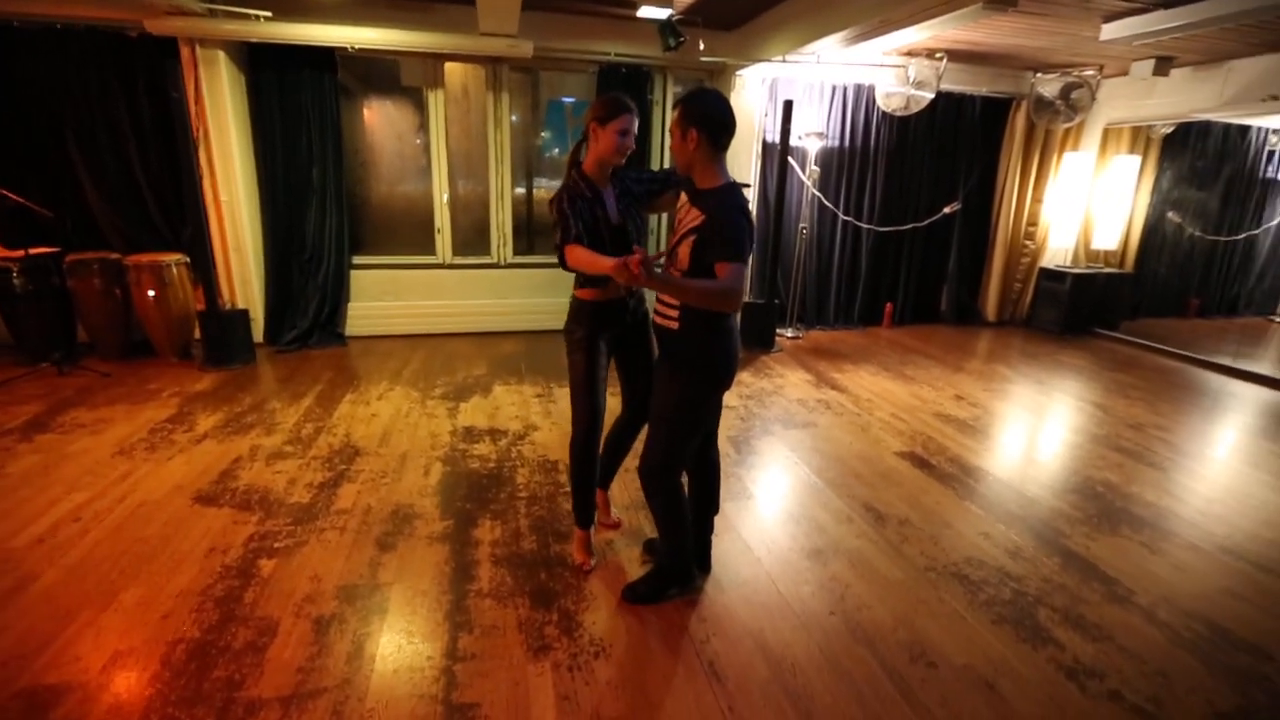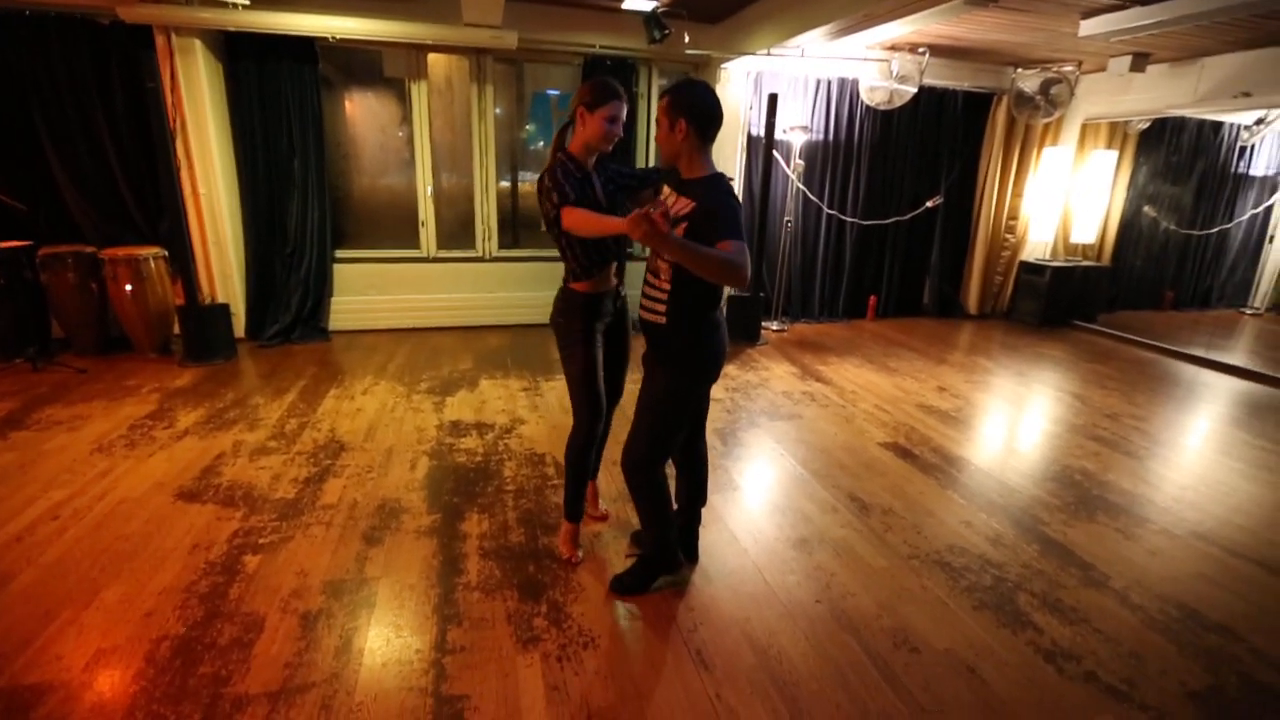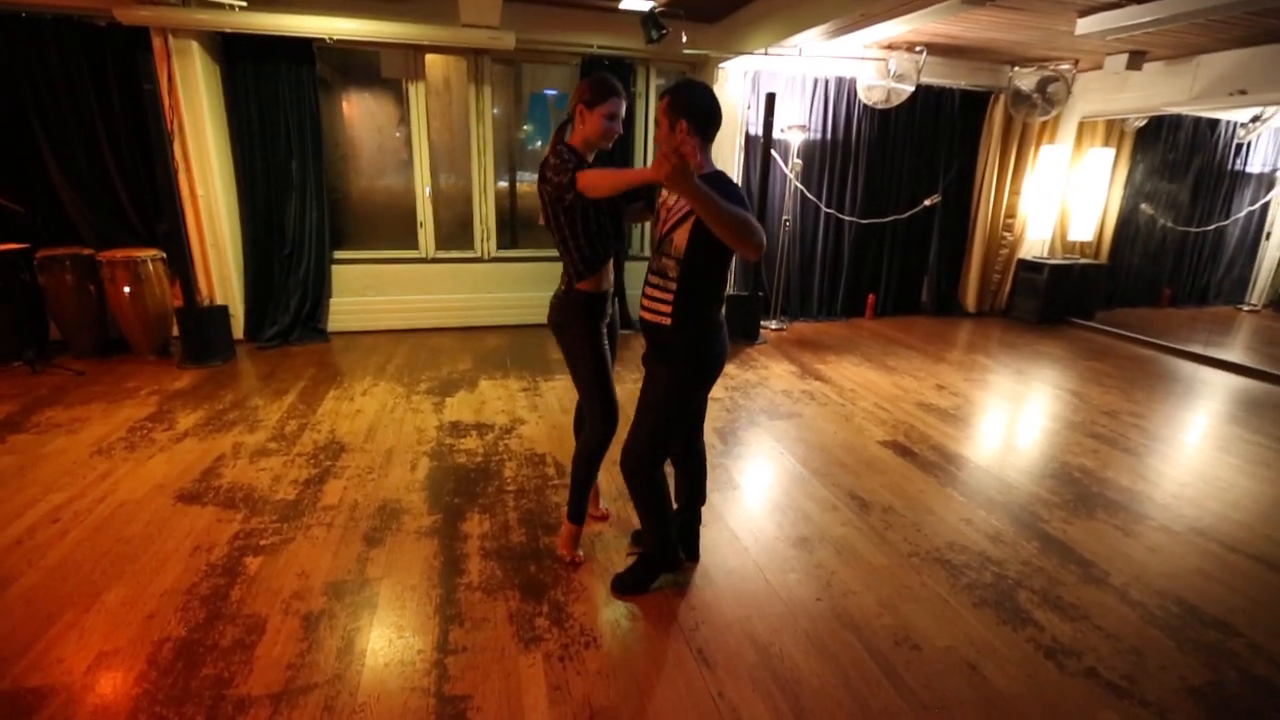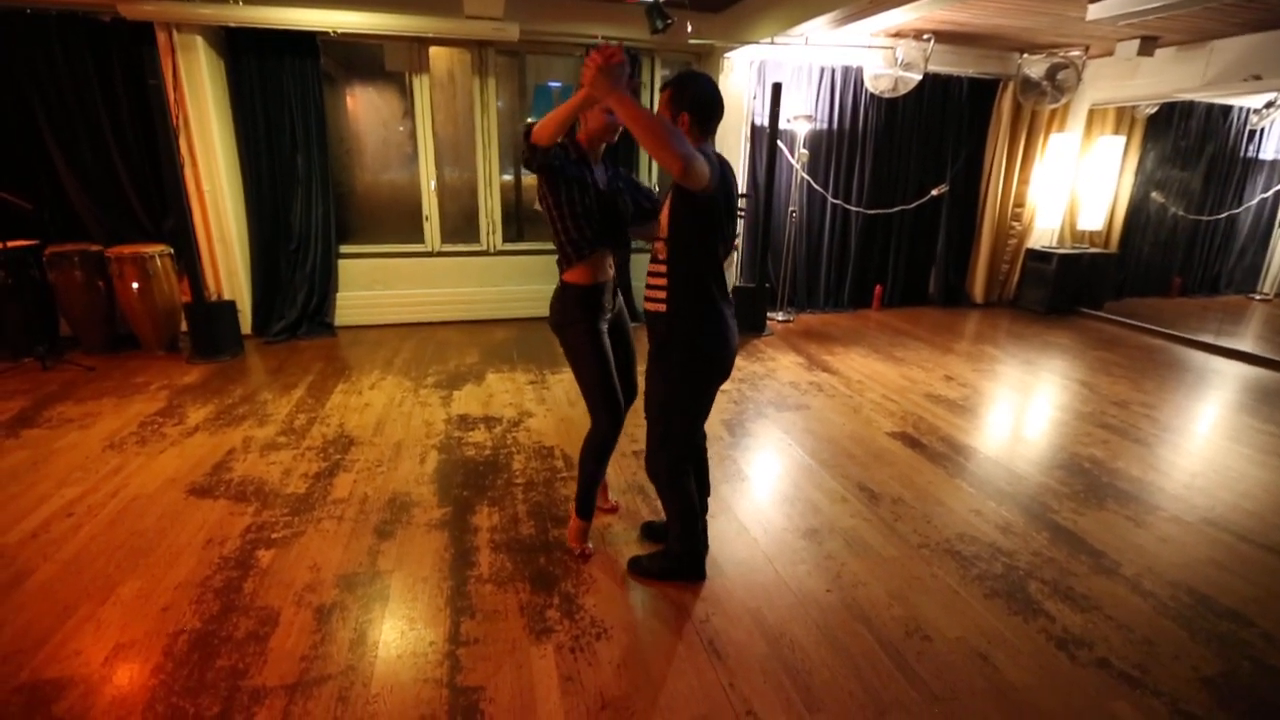
dt=0.4s
person 1, frame 1
left shoulder: (727, 211)
right shoulder: (696, 192)
left elbow: (730, 294)
left wrist: (656, 282)
left hip: (697, 358)
right hip: (698, 352)
left knee: (659, 467)
right knee: (700, 452)
left ankle: (677, 565)
right ankle: (695, 547)
person 1, frame 2
left shoulder: (715, 200)
right shoulder: (678, 184)
left elbow: (738, 272)
left wrist: (668, 243)
left hip: (685, 351)
right hip: (686, 346)
left knee: (640, 459)
right knee: (687, 444)
left ankle: (662, 552)
right ankle: (683, 538)
person 1, frame 3
left shoulder: (715, 193)
right shoulder: (675, 188)
left elbow: (754, 244)
left wrist: (692, 185)
left hip: (687, 351)
right hip: (681, 345)
left knee: (639, 458)
right knee: (685, 443)
left ankle: (660, 551)
right ankle: (683, 537)
person 1, frame 4
left shoulder: (707, 170)
right shoulder: (704, 175)
left elbow: (681, 163)
left wrist: (614, 94)
left hip: (691, 343)
right hip: (700, 334)
left knee: (665, 456)
right knee: (685, 440)
left ankle: (686, 556)
right ankle: (687, 526)
person 2, frame 1
left shoulder: (629, 183)
right shoulder: (568, 198)
left elbow: (677, 185)
right elbow: (571, 252)
right wrist: (613, 266)
left hip: (634, 311)
right hip: (591, 318)
left knee: (639, 410)
right knee: (587, 424)
left ankle: (601, 489)
right ankle: (582, 529)
person 2, frame 2
left shoulder: (605, 172)
right shoulder: (557, 176)
left elbow: (651, 181)
right elbow: (571, 218)
right wrist: (628, 225)
left hip: (615, 301)
right hip: (580, 309)
left knee: (610, 404)
right knee: (589, 416)
left ankle: (589, 485)
right ankle: (570, 523)
person 2, frame 3
left shoulder: (596, 172)
right shoulder: (558, 165)
left elbow: (636, 202)
right elbow: (586, 184)
right wrist: (653, 171)
left hip: (603, 303)
right hip: (578, 309)
left knee: (594, 403)
right knee: (604, 417)
left ankle: (588, 489)
right ankle: (571, 525)
person 2, frame 4
left shoulder: (613, 172)
right shoulder: (560, 162)
left elbow: (655, 212)
right elbow: (534, 142)
right wrist: (585, 95)
left hip: (612, 297)
right hip: (578, 305)
left knee: (625, 396)
right knee: (609, 414)
left ankle: (596, 480)
right ankle: (580, 519)
